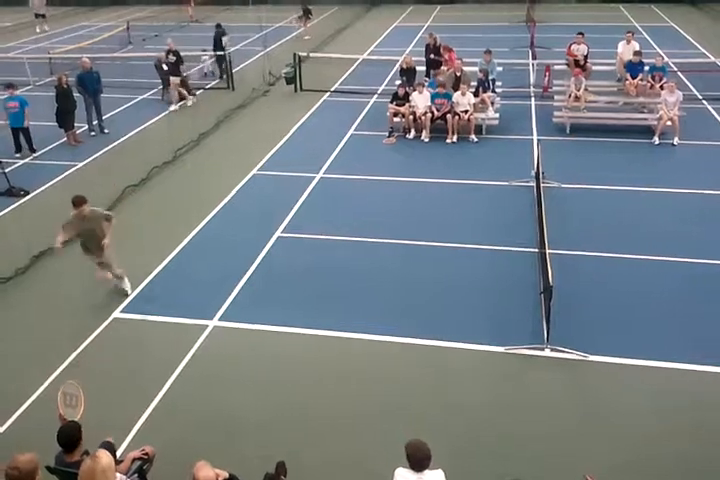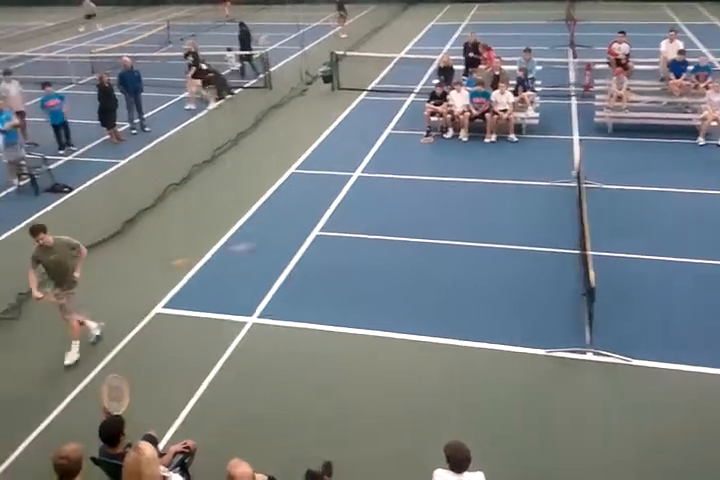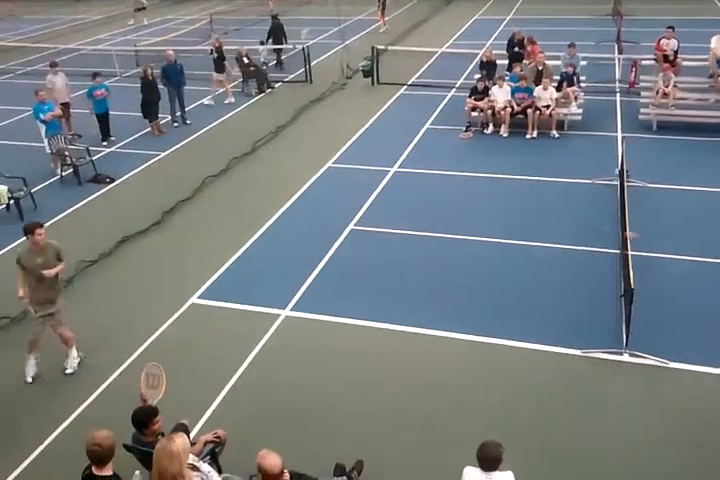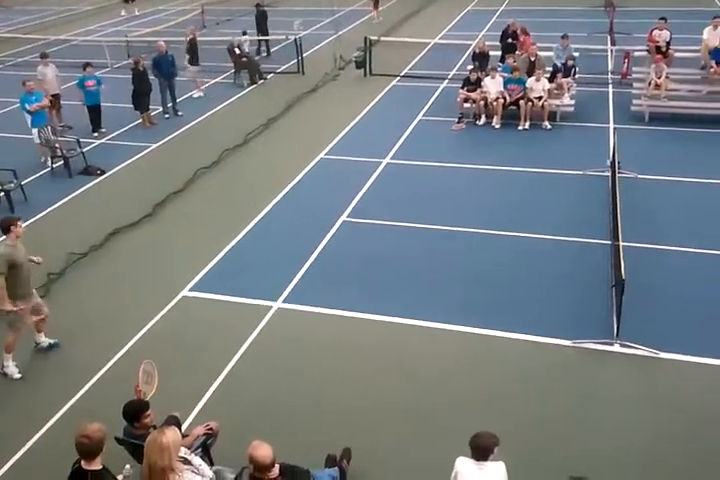
dt=0.5s
person 1, frame 1
left shoulder: (98, 213)
right shoulder: (72, 220)
left elbow: (111, 219)
right elbow: (64, 233)
left wrist: (107, 237)
right wrist: (59, 242)
left hip: (102, 248)
right hip: (89, 252)
left knee: (116, 273)
right knee: (102, 276)
left ankle: (123, 281)
person 1, frame 2
left shoulder: (65, 242)
right shoulder: (37, 253)
left elbow: (83, 250)
right elbow: (32, 272)
left wrist: (78, 270)
right wrist: (34, 290)
left hip: (69, 285)
right hip: (56, 287)
left knee: (70, 318)
right knee: (69, 316)
left ankle: (74, 351)
right ankle: (94, 327)
person 1, frame 3
left shoulder: (53, 247)
right shoulder: (22, 255)
left elbow: (64, 262)
left wrist: (54, 271)
right wrist: (21, 289)
left hip: (54, 299)
right hip: (36, 301)
left knee: (61, 331)
right knee: (34, 337)
left ankle: (74, 356)
right ankle: (31, 361)
person 1, frame 4
left shoulder: (16, 244)
left wrist: (31, 259)
left hip: (29, 292)
right hip: (16, 299)
left knee: (42, 313)
right knee: (15, 332)
left ankle: (41, 341)
